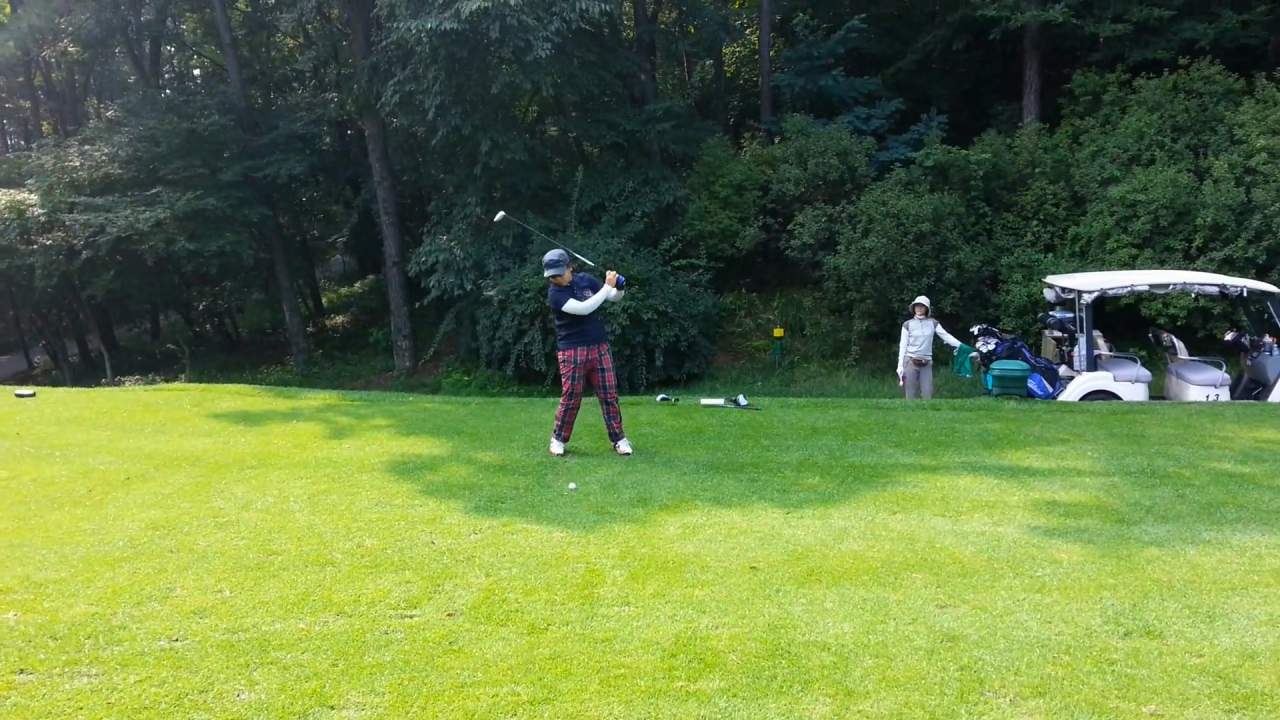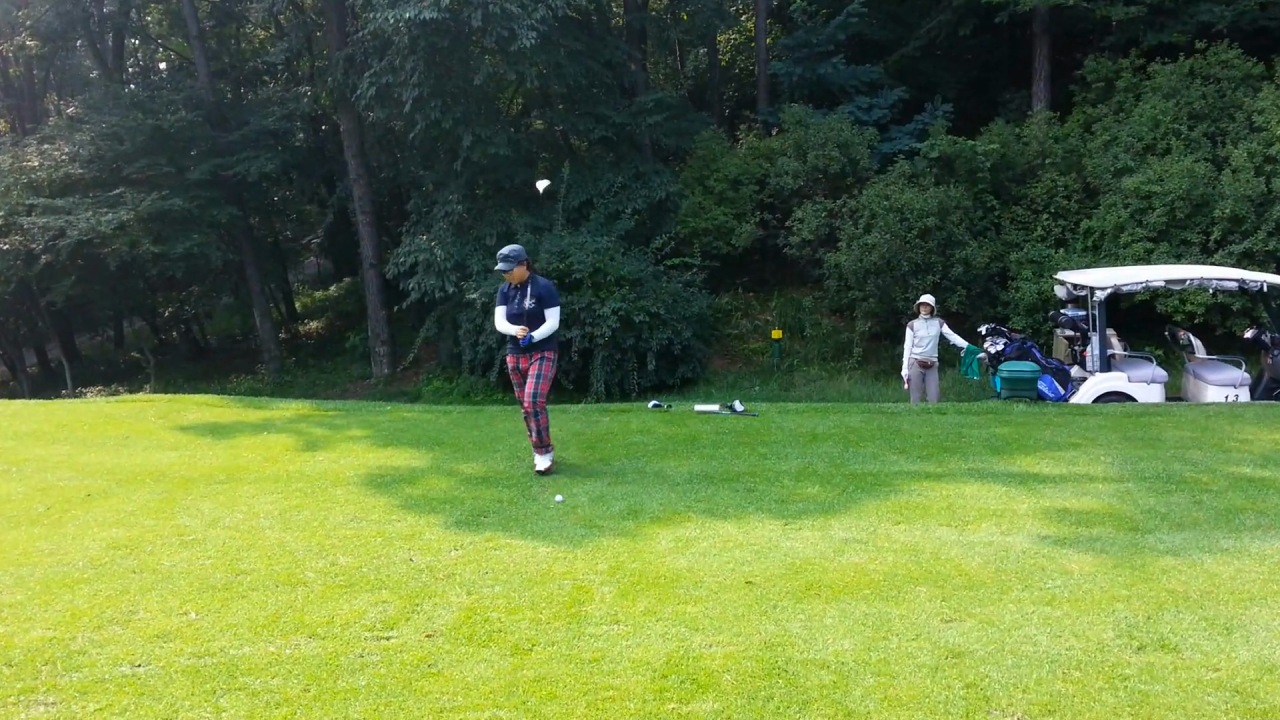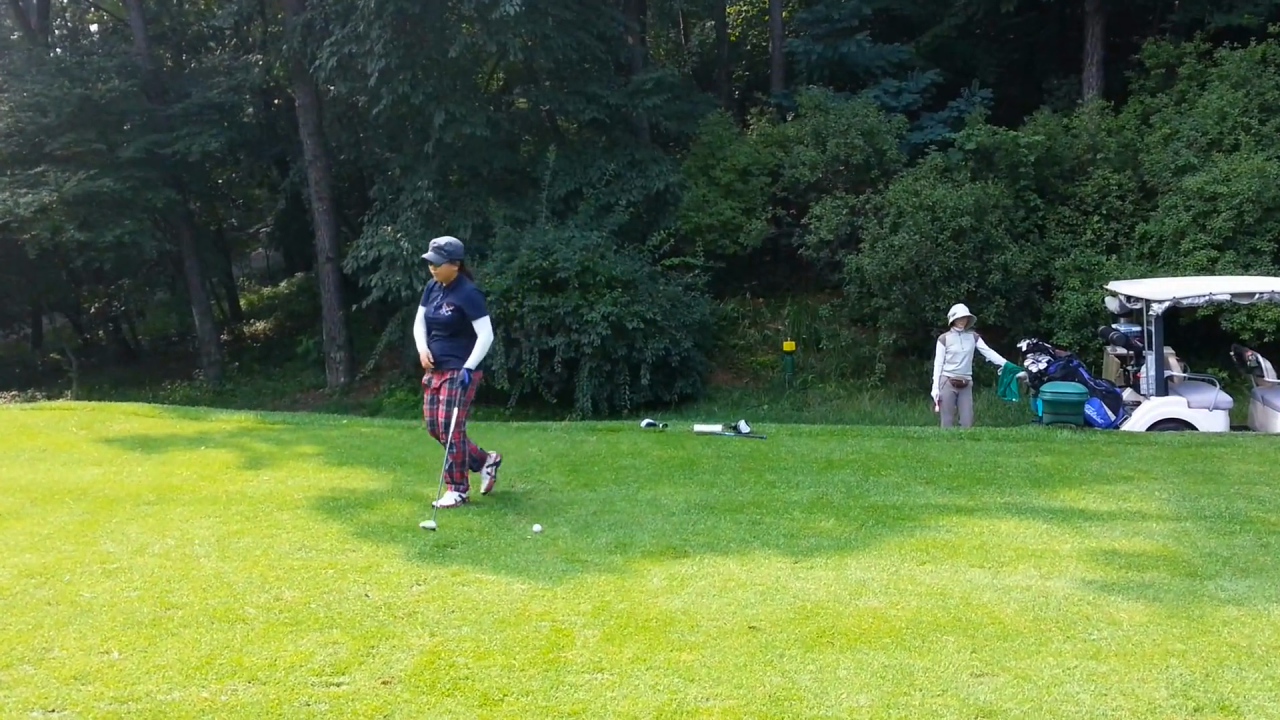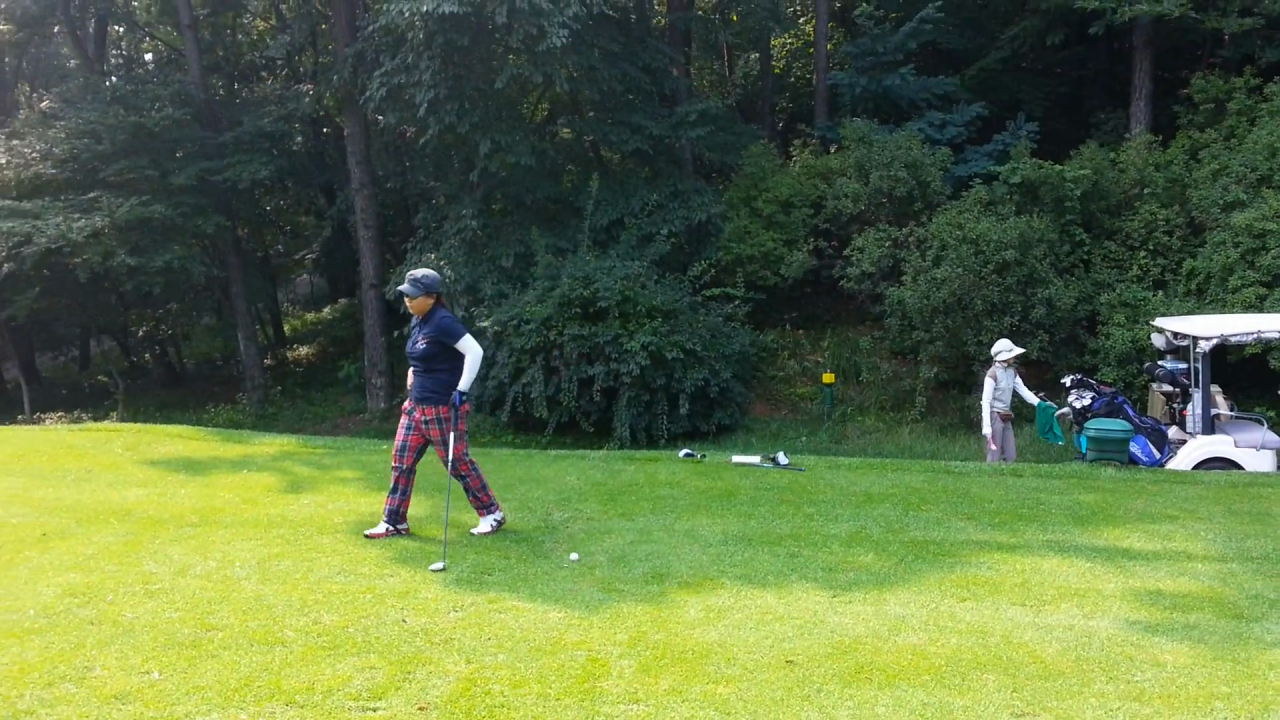
dt=0.4s
person 1, frame 1
left shoulder: (585, 280)
right shoulder: (555, 292)
left elbow: (614, 297)
right elbow: (584, 308)
left wrist: (617, 289)
right wrist: (607, 286)
left hip: (599, 346)
right hip: (571, 350)
left knee: (608, 393)
right knee: (571, 397)
right ankle: (558, 439)
person 1, frame 2
left shoulder: (544, 287)
right shoulder: (505, 290)
left elbow: (553, 322)
right elbow: (499, 321)
left wrist: (531, 337)
right wrist: (516, 330)
left hip: (543, 353)
right hip: (515, 355)
left knee: (533, 400)
right knee: (530, 403)
left ankle: (544, 452)
right ankle: (541, 451)
person 1, frame 3
left shoulder: (469, 293)
right shoulder: (432, 287)
left elbow: (486, 335)
right elbow: (420, 322)
left wrist: (468, 368)
right wrist: (422, 348)
left hip: (460, 372)
right hip: (436, 369)
left knee: (450, 428)
right knee: (436, 426)
left ankle: (457, 489)
right ankle: (486, 460)
person 1, frame 4
left shoulder: (443, 321)
right shoulder: (418, 322)
left elbow: (474, 352)
left wrist: (461, 391)
right wrist: (413, 371)
left hip: (441, 406)
right hip: (416, 404)
left knee: (457, 462)
right knee: (402, 462)
left ankle: (491, 512)
right ankle: (394, 522)
